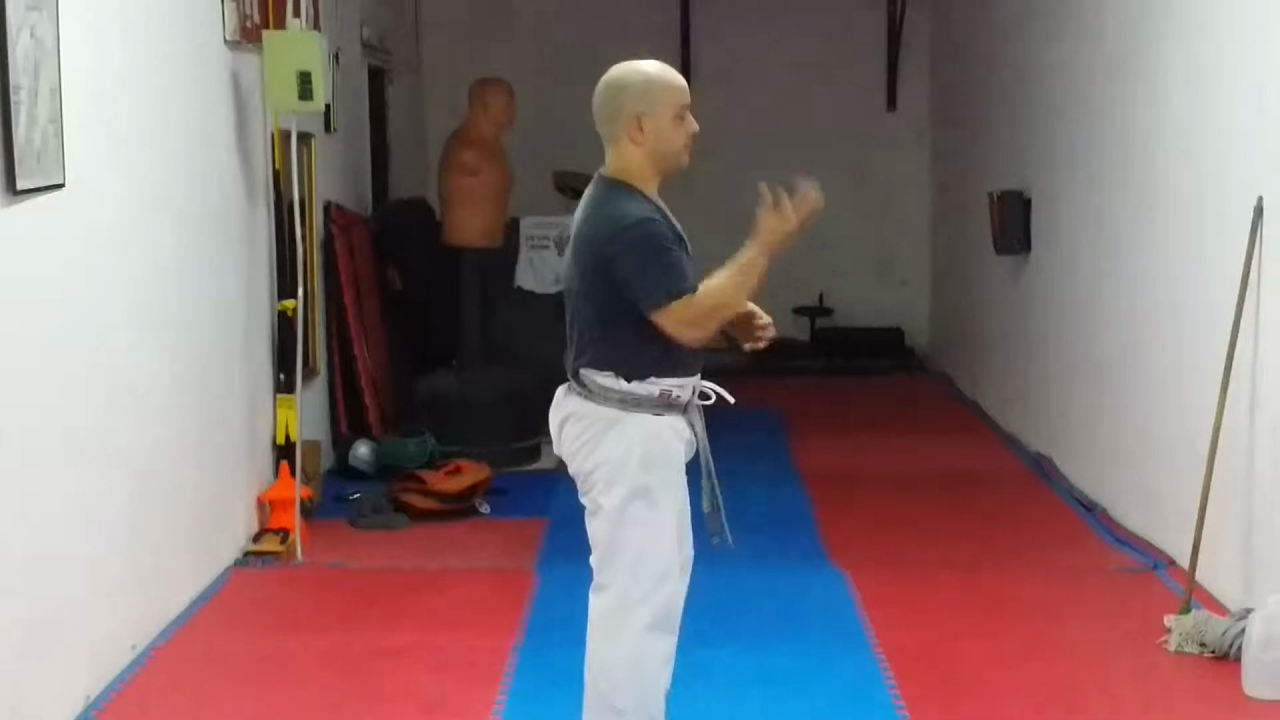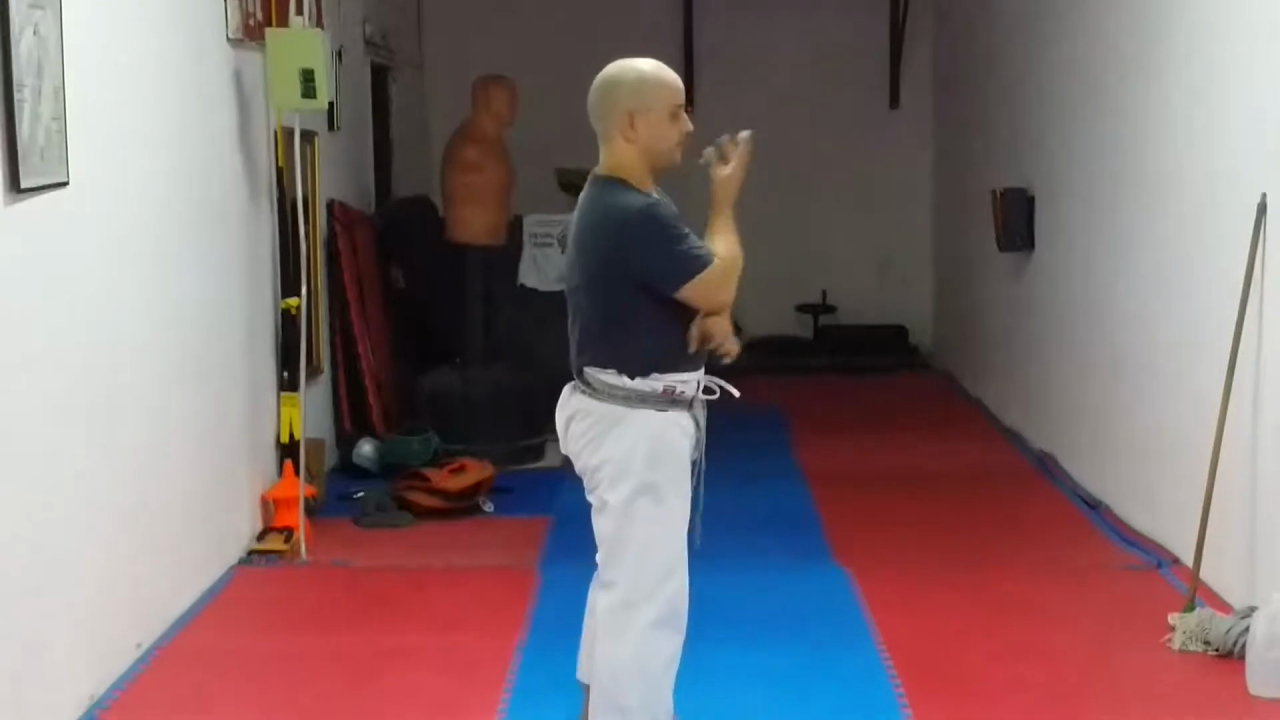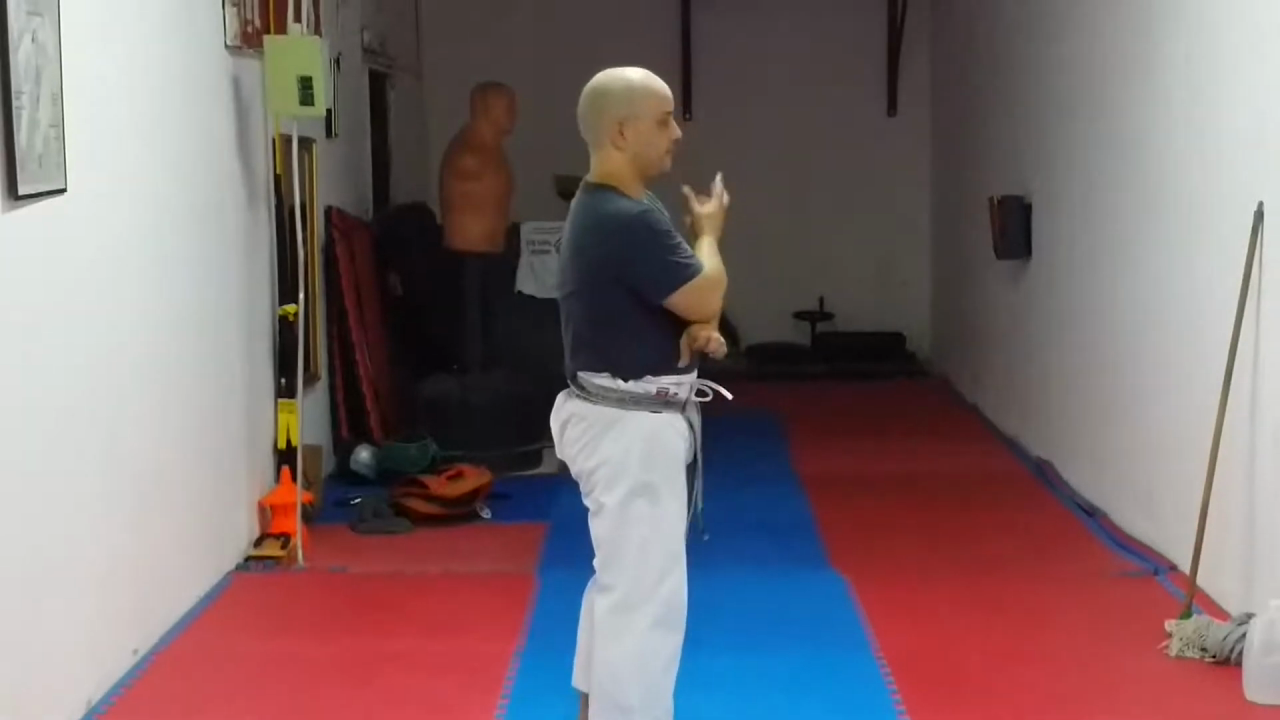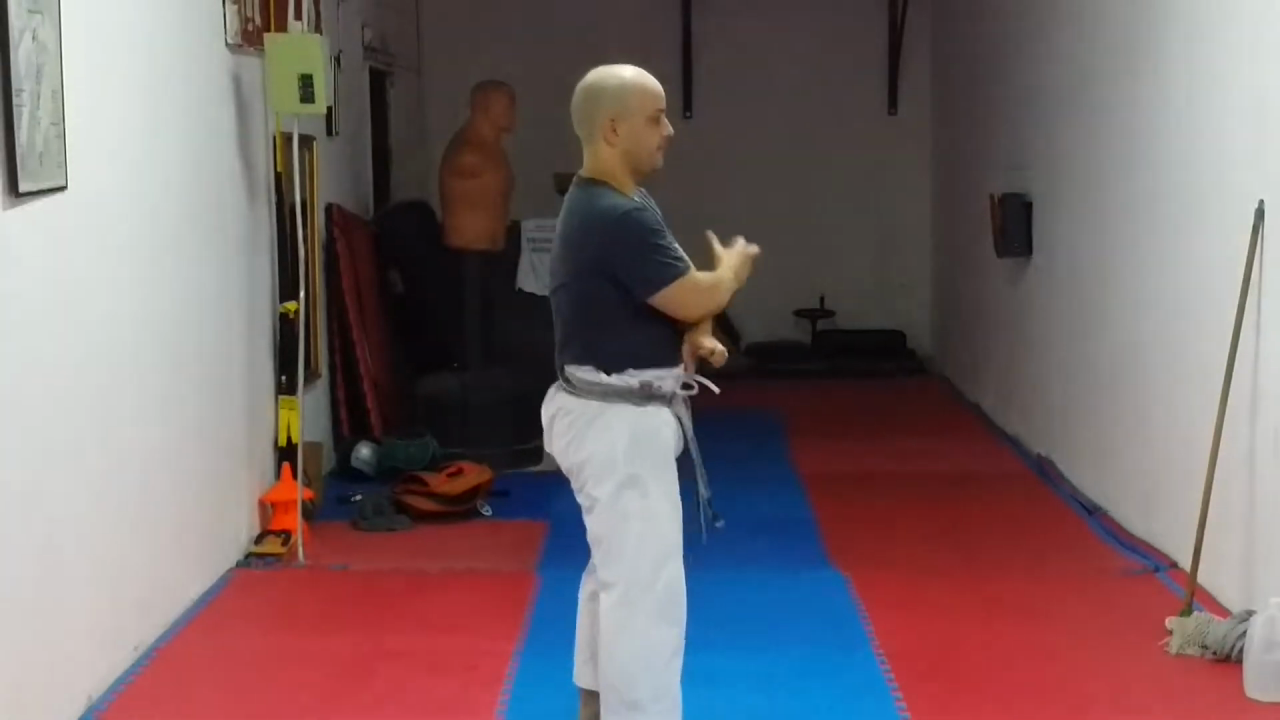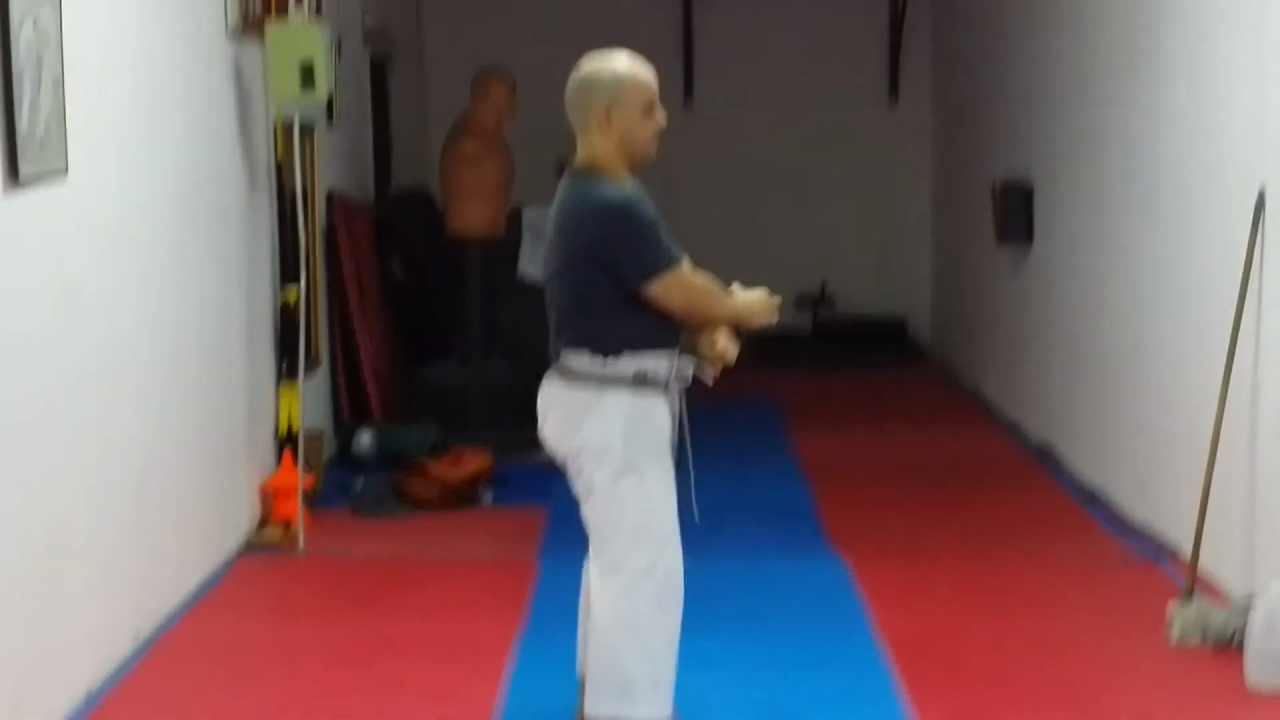
dt=0.2s
person 1, frame 1
left shoulder: (622, 205)
right shoulder: (629, 222)
left elbow: (672, 305)
right elbow: (688, 320)
left wrist: (735, 316)
right wrist: (765, 245)
left hip: (628, 419)
right hip: (629, 428)
left knee: (651, 571)
right knee: (638, 585)
person 1, frame 2
left shoulder: (617, 202)
right shoulder: (631, 215)
left elbow: (687, 288)
right elbow: (715, 288)
left wrist: (711, 324)
right wrist: (725, 202)
left hip: (631, 415)
right hip: (635, 424)
left knee: (631, 569)
right knee: (646, 582)
person 1, frame 3
left shoulder: (610, 210)
right shoulder: (624, 222)
left elbow: (684, 299)
right elbow: (705, 296)
left wrist: (702, 328)
right wrist: (710, 230)
left hip: (623, 418)
right hip: (631, 427)
left knee: (624, 573)
right knee: (645, 586)
person 1, frame 4
left shoulder: (607, 205)
right shoulder: (614, 217)
left elbow: (673, 296)
right elbow: (695, 298)
left wrist: (697, 335)
right wrist: (733, 267)
left hip: (614, 413)
right hip: (618, 420)
left knee: (619, 567)
right knee: (646, 578)
person 1, frame 5
left shoulder: (595, 196)
right shoulder: (608, 206)
left elbow: (664, 287)
right elbow: (684, 293)
left wrist: (710, 330)
right wrist: (742, 310)
left hip: (612, 400)
right hip: (613, 407)
left knee: (617, 554)
right knee: (644, 564)
person 2, frame 1
left shoulder: (491, 145)
right shoulder: (466, 148)
left hip: (486, 253)
right hip: (468, 256)
left knee: (484, 327)
right knee: (471, 328)
person 2, frame 2
left shoulder: (496, 141)
right shoulder: (469, 145)
left hip: (490, 248)
right hip: (471, 251)
left ankle: (481, 368)
right ankle: (474, 371)
person 2, frame 3
left shoulder: (493, 150)
right shoulder: (467, 153)
left hip: (488, 257)
right hip: (469, 260)
left knee: (485, 332)
right knee: (472, 332)
person 2, frame 4
left shoulder: (493, 148)
right shoulder: (467, 151)
left hip: (488, 255)
right hip: (469, 258)
left knee: (484, 327)
right knee: (471, 329)
left ankle: (480, 373)
right ankle: (472, 374)
person 2, frame 5
left shoulder: (493, 133)
right shoulder: (468, 137)
left hip: (489, 238)
right hip: (470, 241)
left knee: (487, 317)
right knee: (473, 316)
left ankle: (479, 362)
right ankle: (473, 363)
